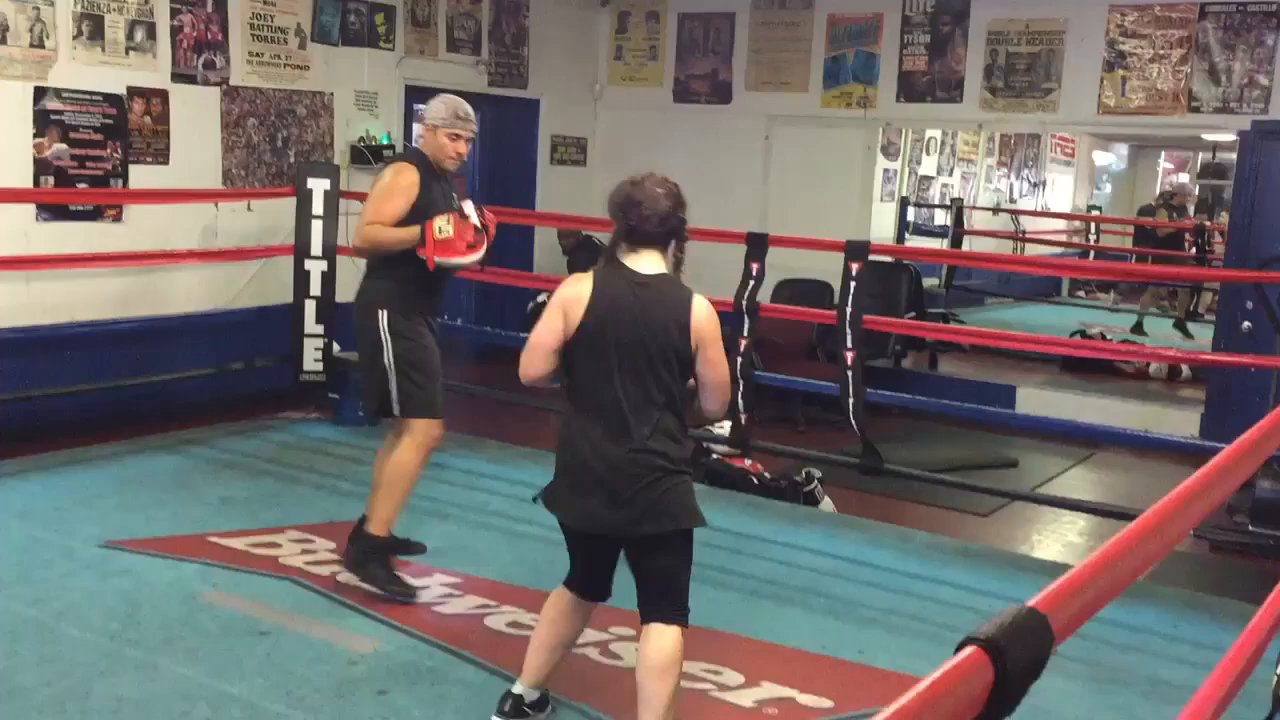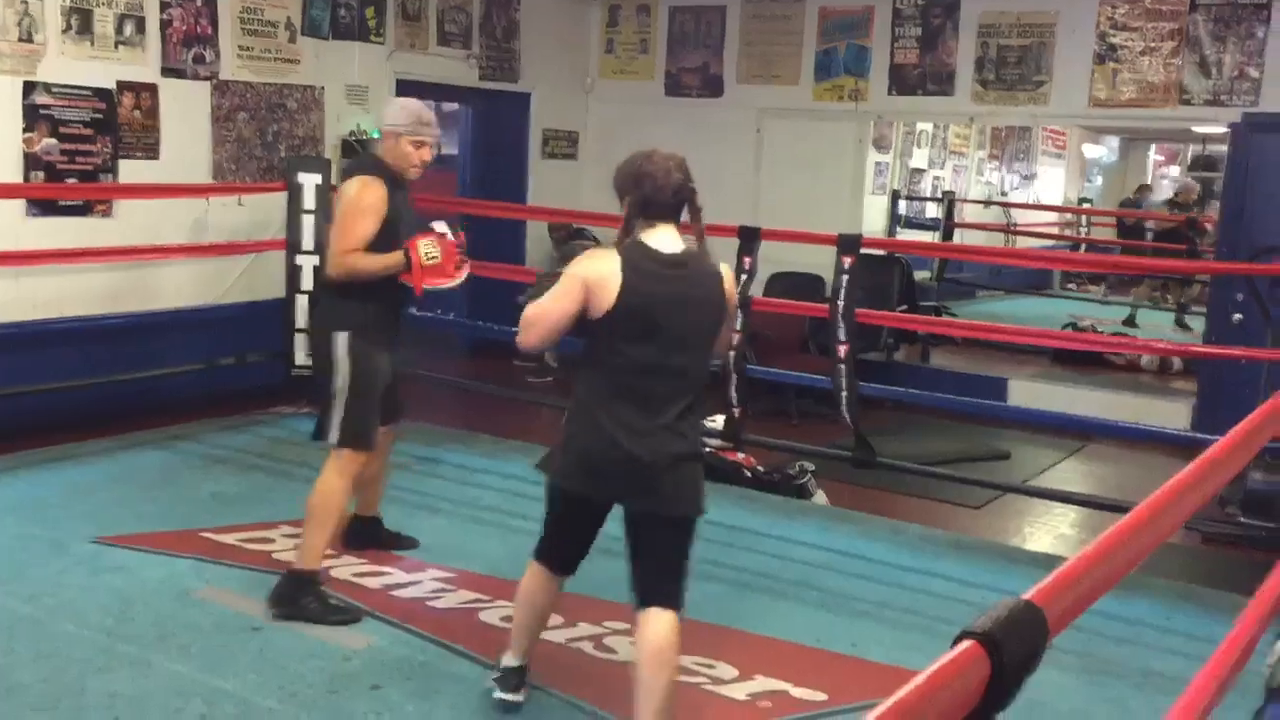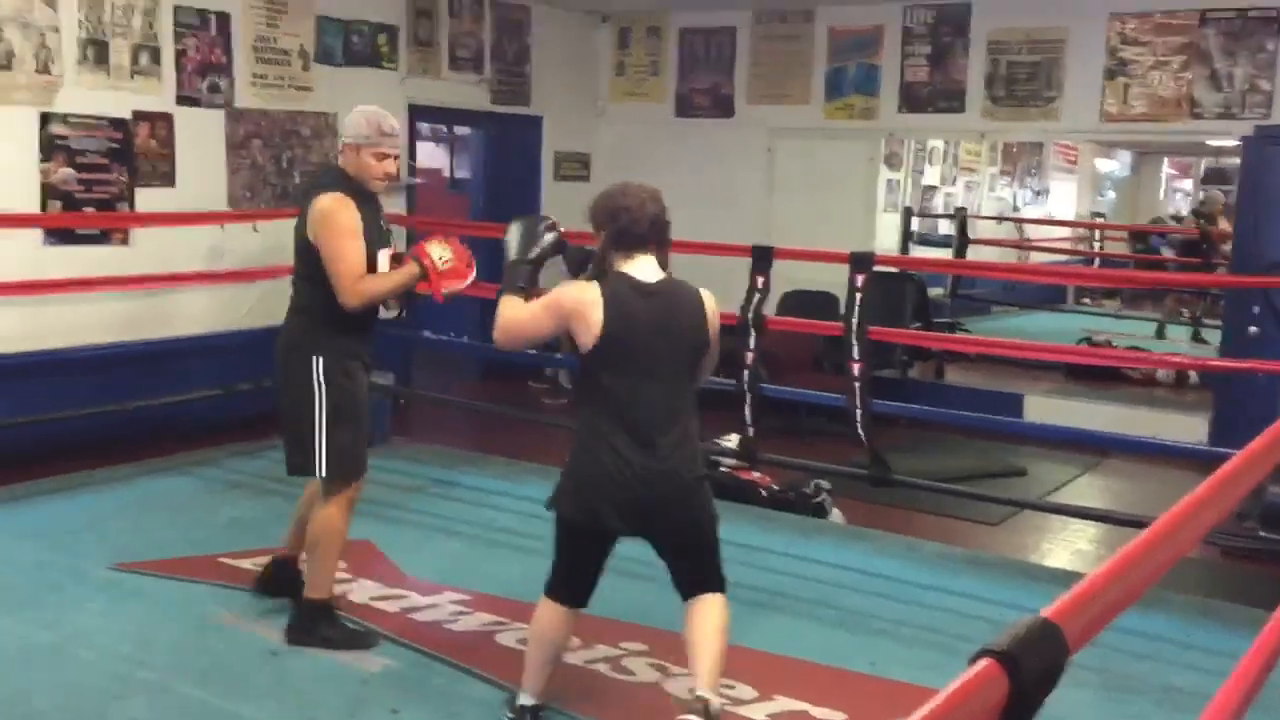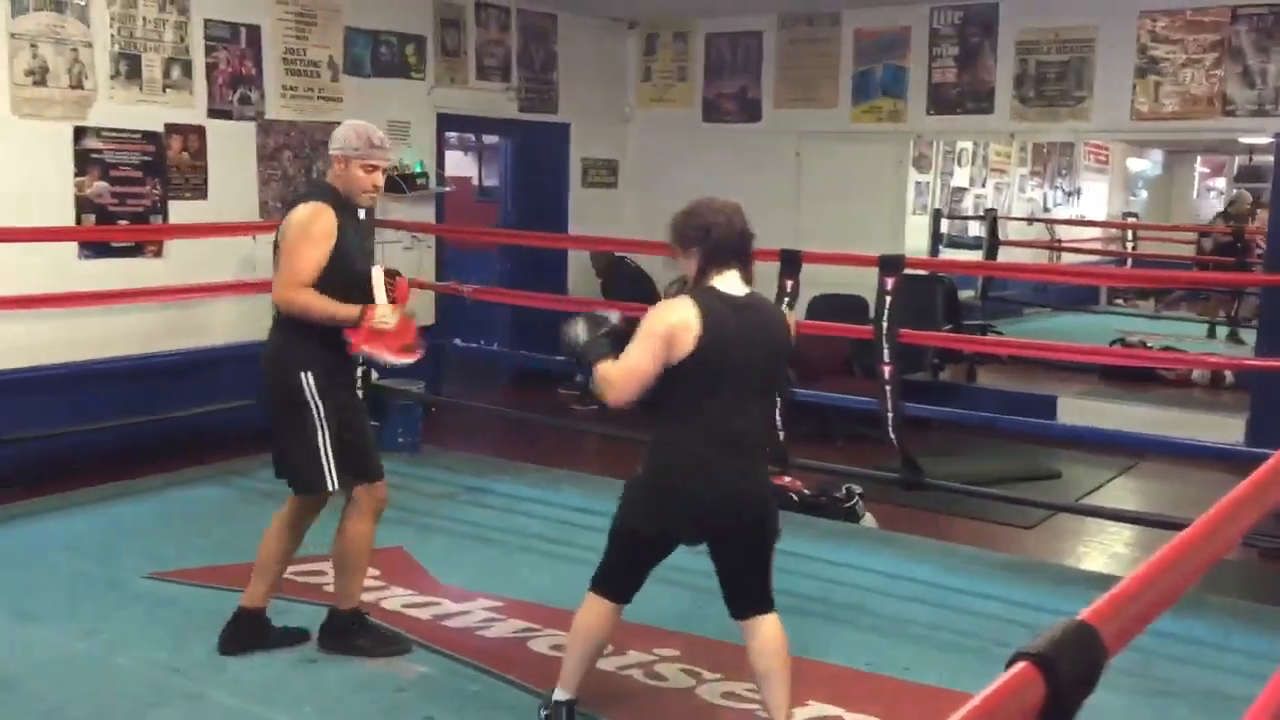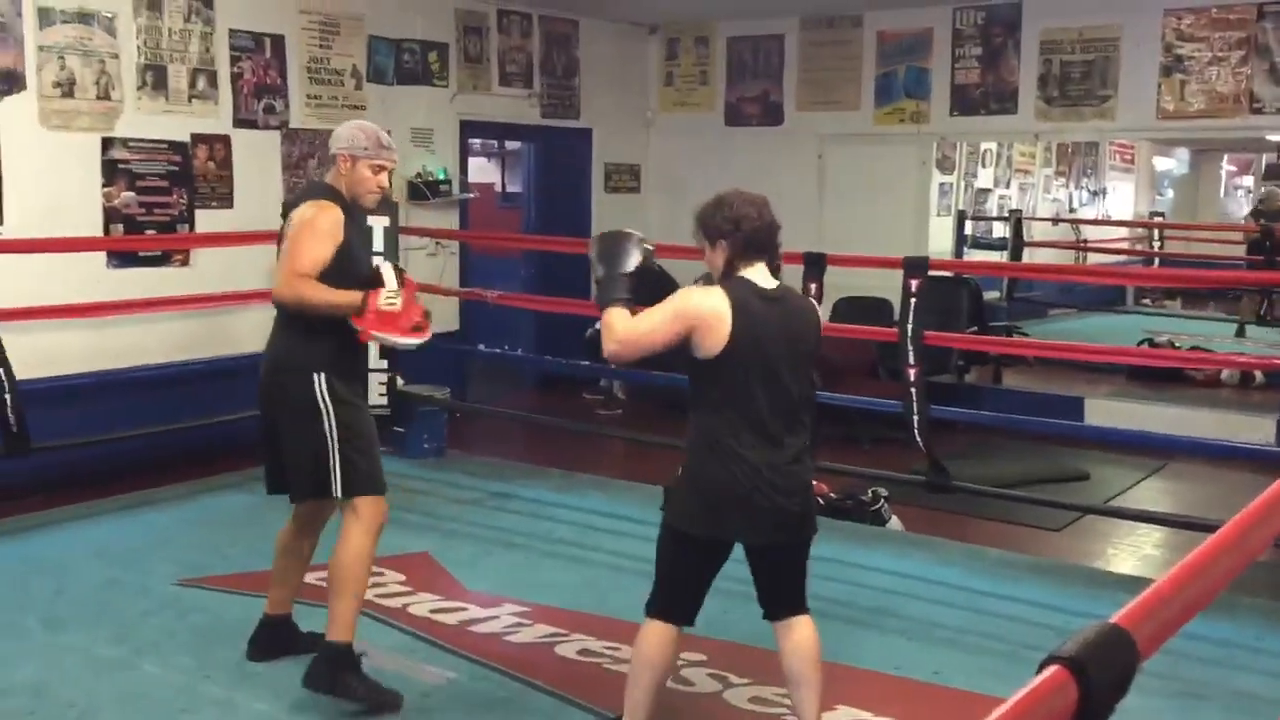
dt=0.3s
person 1, frame 1
left shoulder: (445, 183)
right shoulder: (404, 174)
left elbow: (448, 250)
right elbow: (364, 237)
left wrist: (473, 233)
right wrist: (426, 233)
left hip: (417, 314)
right hip: (390, 314)
left knee: (410, 426)
right knee: (423, 427)
left ankle: (376, 527)
right ankle: (368, 546)
person 1, frame 2
left shoulder: (394, 186)
right shoulder: (367, 187)
right elbow: (339, 263)
right wrist: (405, 259)
left hip: (371, 330)
right hip: (347, 332)
left knee: (381, 432)
right knee: (350, 453)
left ankle: (365, 524)
right ankle: (298, 583)
person 1, frame 3
left shoulder: (360, 199)
right shoulder: (334, 205)
right elbow: (353, 293)
left wrist: (405, 266)
right wrist: (418, 267)
left hip: (338, 353)
right hip: (322, 355)
left knee: (338, 474)
right knee: (342, 484)
left ankle: (286, 568)
right ankle: (313, 614)
person 1, frame 4
left shoulder: (348, 215)
right shoulder: (316, 214)
right elbow: (288, 296)
left wrist: (381, 304)
right wrist: (362, 315)
left hip: (320, 370)
right hip: (307, 371)
left knee: (308, 496)
right knee: (368, 492)
left ankle: (248, 620)
right ankle: (345, 623)
person 1, frame 5
left shoulder: (339, 215)
right shoulder: (321, 212)
right elbow: (289, 287)
left wrist: (373, 303)
right wrist: (364, 300)
left hip: (302, 373)
right hip: (314, 376)
left knee: (312, 506)
right knee: (365, 507)
left ankle: (275, 628)
right ankle: (336, 660)
person 2, frame 1
left shoulder: (579, 290)
right shoulder: (696, 310)
left elbow: (532, 370)
right elbow: (714, 405)
left hip: (583, 473)
right hip: (656, 480)
left knee: (582, 588)
right knee: (664, 616)
person 2, frame 2
left shoulder: (598, 267)
right shoulder: (718, 280)
left elbow: (530, 336)
left wrist: (552, 283)
left hip: (593, 449)
right hip: (670, 458)
left knee: (550, 559)
right knee: (659, 601)
left ankle: (512, 669)
person 2, frame 3
left shoulder: (580, 299)
right shoulder: (702, 306)
left elbow: (505, 333)
left wrist: (520, 264)
left hip: (599, 477)
right hip: (677, 479)
left knee: (564, 593)
right knee: (704, 590)
person 2, frame 4
left shoulder: (674, 315)
right shoulder: (778, 320)
left elbow: (619, 392)
left wrist: (590, 347)
left hip: (671, 483)
right hip: (747, 489)
left knee: (609, 589)
right knee: (757, 608)
person 2, frame 5
left shoulder: (701, 304)
right shoulder: (807, 312)
left elbow: (617, 343)
left wrist: (614, 279)
left hip: (712, 486)
right hip: (788, 488)
left knee: (668, 610)
right knee: (790, 611)
